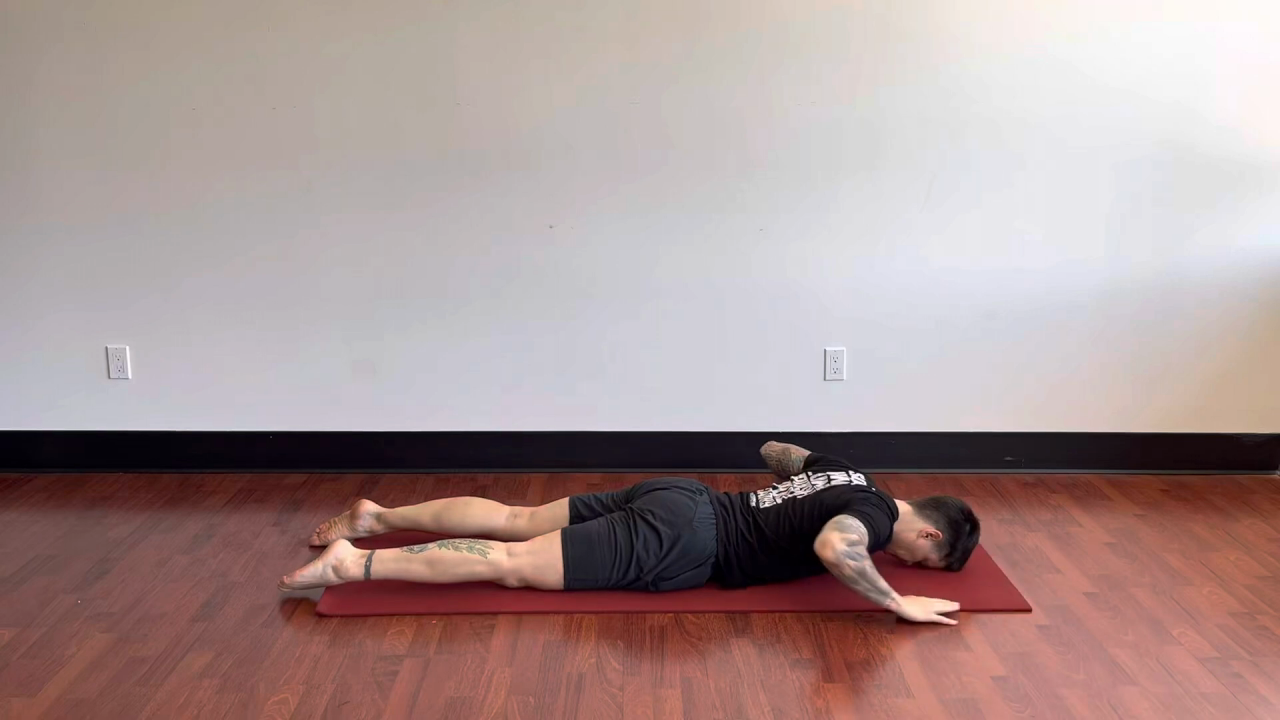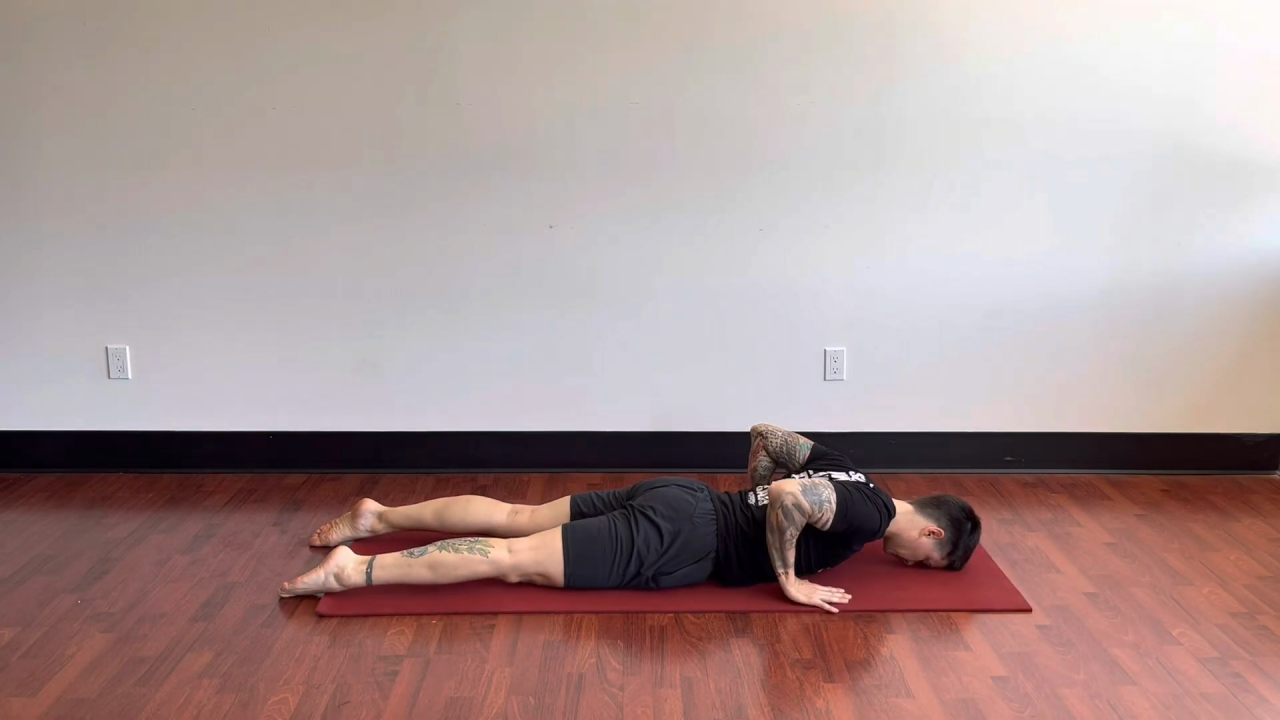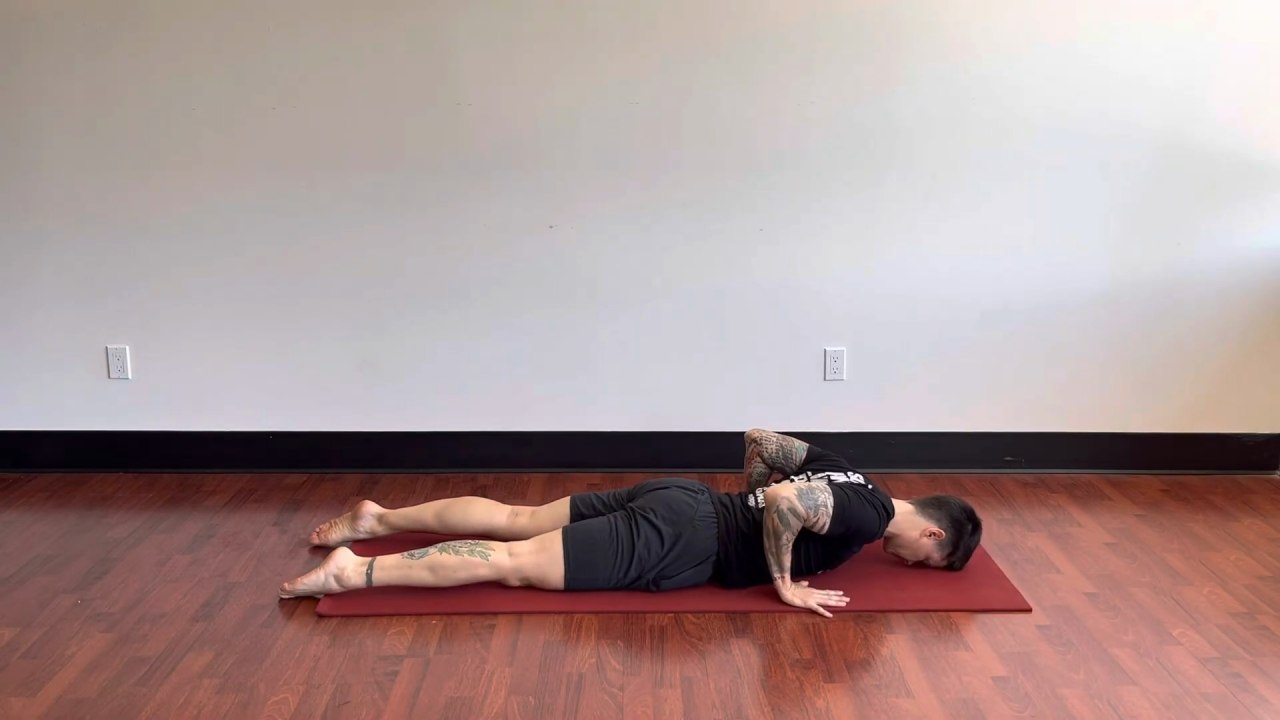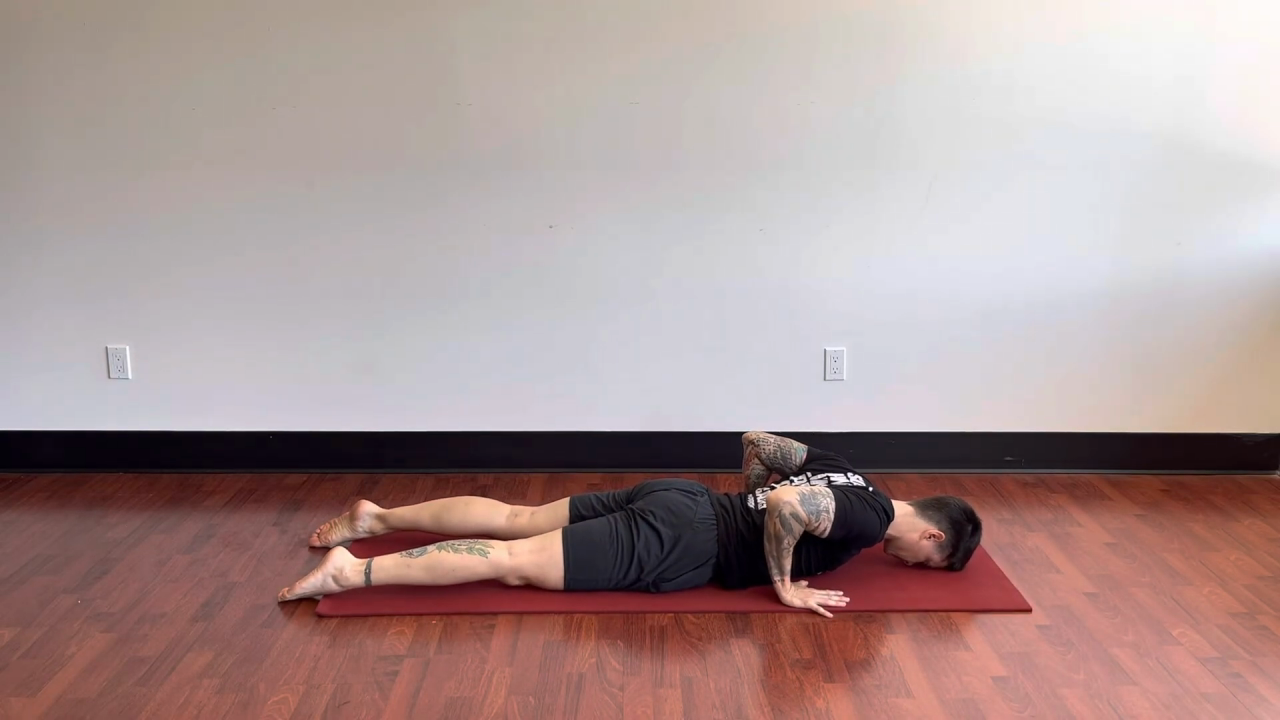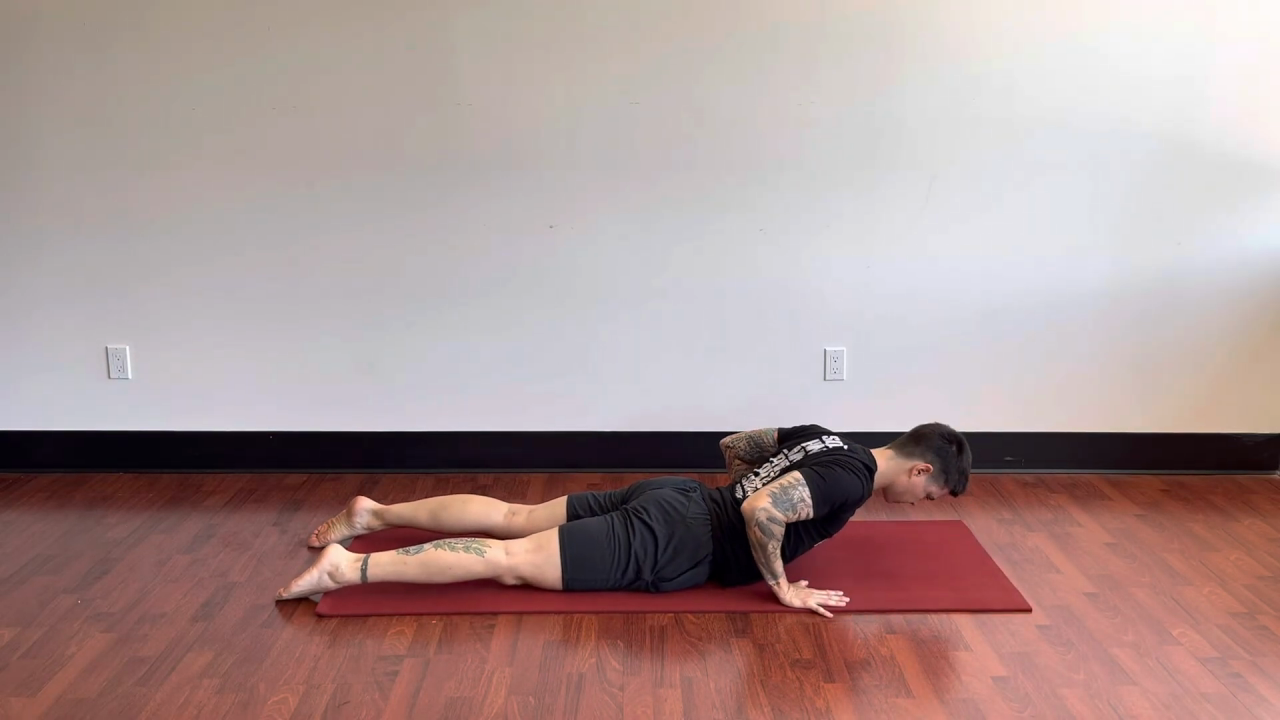
dt=1s
person 1, frame 1
left shoulder: (850, 476)
right shoulder: (876, 515)
left elbow: (773, 448)
right elbow: (831, 548)
right wrist: (901, 603)
left hip: (674, 500)
right hip: (677, 544)
left knee: (514, 521)
right knee: (513, 565)
left ankle: (376, 516)
right ankle: (354, 562)
person 1, frame 2
left shoulder: (845, 470)
right shoulder: (869, 512)
left elbow: (764, 431)
right elbow: (788, 496)
right wrist: (787, 580)
left hip: (675, 499)
right hip: (677, 539)
left knee: (515, 520)
right knee: (517, 561)
left ankle: (378, 516)
right ankle: (355, 570)
person 1, frame 3
left shoulder: (843, 473)
right shoulder: (868, 513)
left elbow: (759, 438)
right elbow: (782, 497)
right wrist: (784, 583)
left hip: (676, 499)
right hip: (676, 542)
left knee: (516, 521)
right knee: (514, 564)
left ankle: (376, 517)
right ankle: (354, 571)
person 1, frame 4
left shoulder: (844, 474)
right shoulder: (870, 517)
left elbow: (757, 440)
right elbow: (787, 504)
right wrist: (783, 584)
left hip: (675, 499)
right hip: (675, 545)
left knee: (517, 520)
right knee: (515, 563)
left ankle: (375, 516)
right ankle: (354, 570)
person 1, frame 5
left shoulder: (825, 439)
right shoulder: (851, 481)
left elbow: (734, 443)
right elbow: (759, 509)
right wrist: (782, 587)
left hip: (670, 498)
right hip: (669, 545)
left knee: (513, 519)
right knee: (512, 563)
left ankle: (373, 513)
right ankle: (350, 567)
